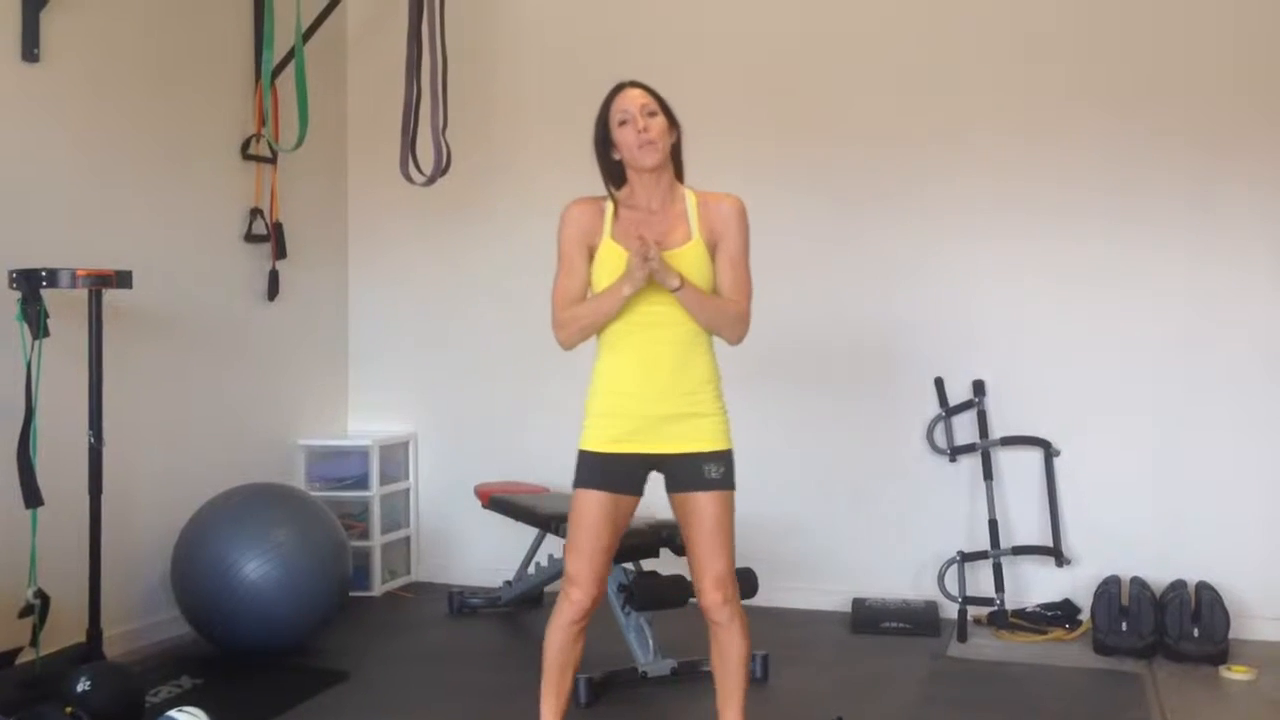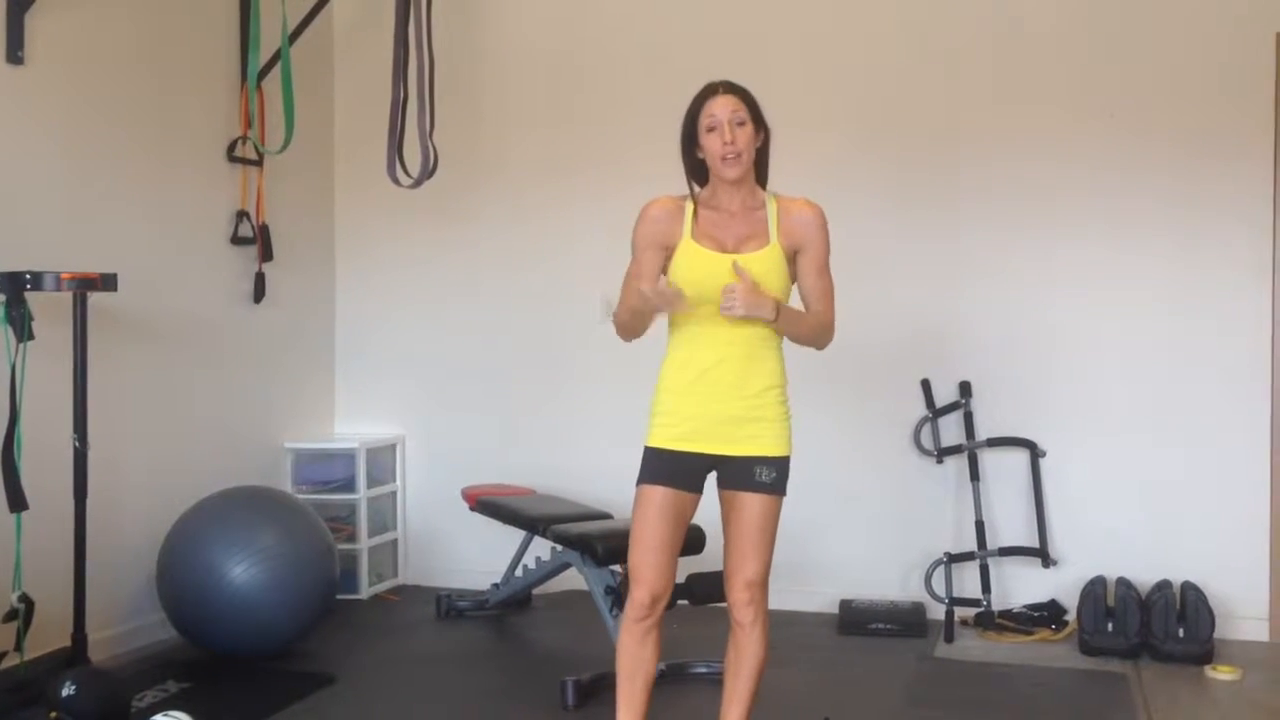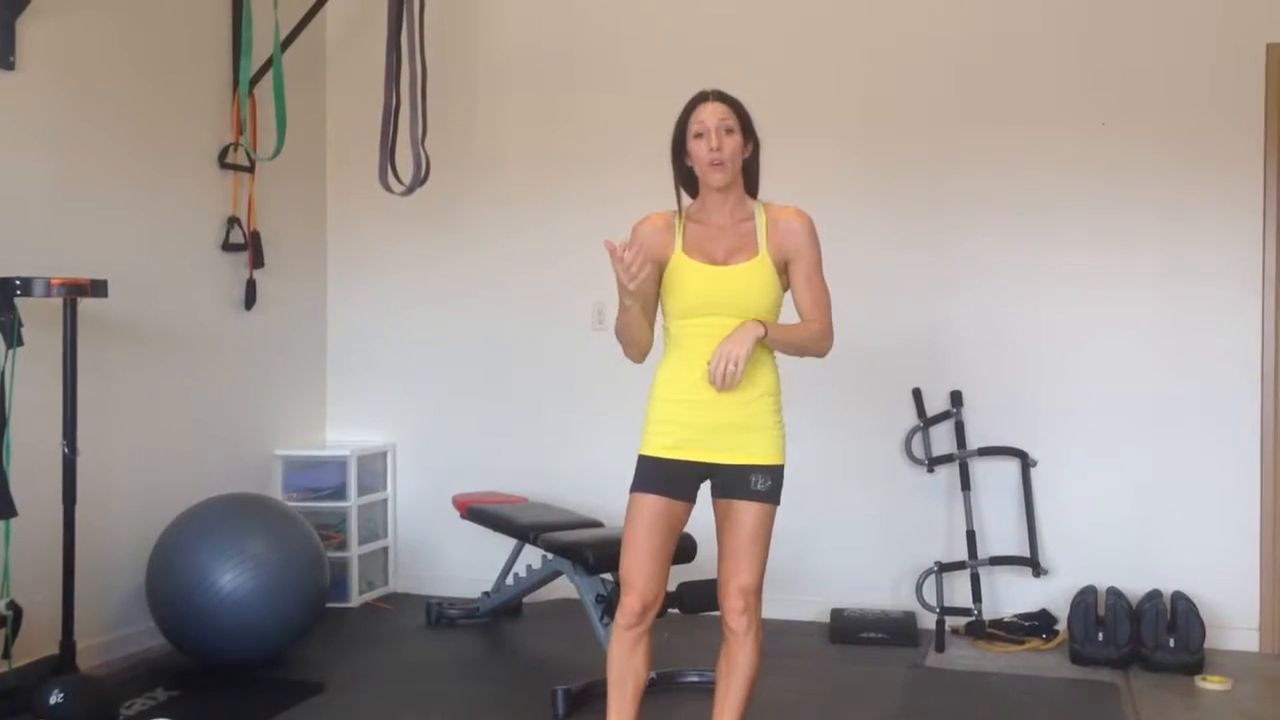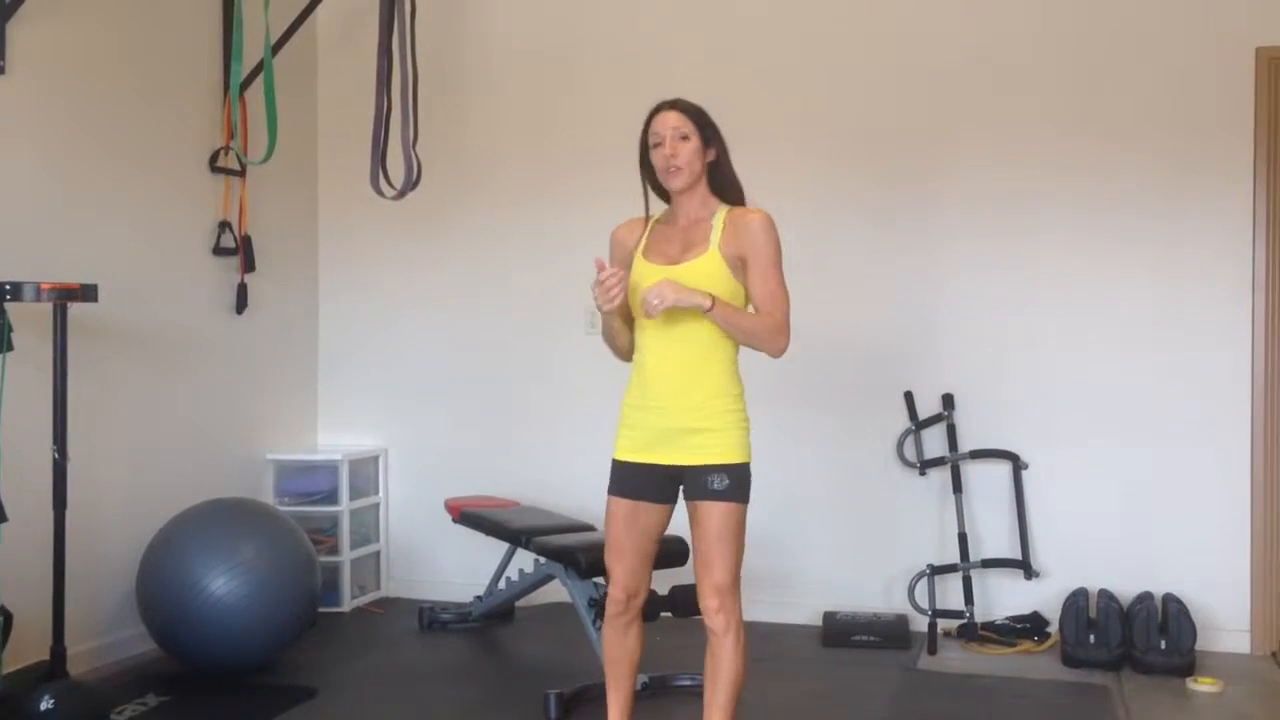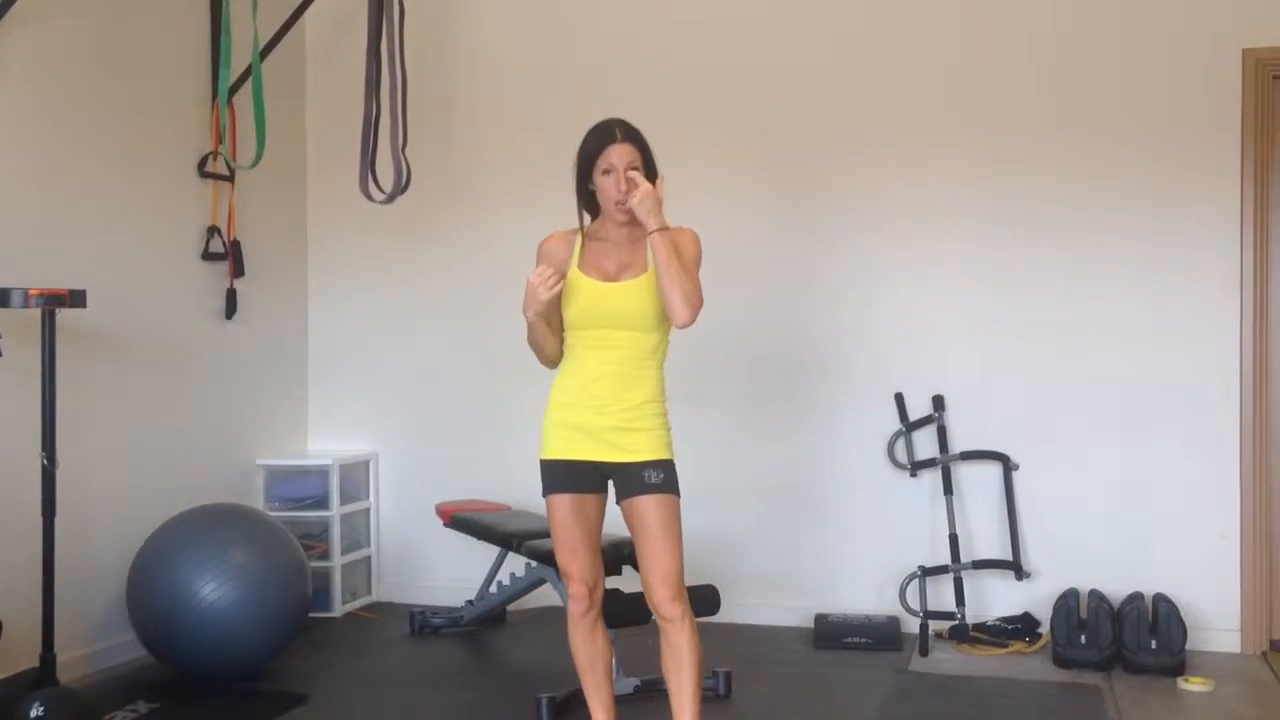
dt=1s
person 1, frame 1
left shoulder: (719, 211)
right shoulder: (585, 218)
left elbow: (736, 324)
right elbow: (565, 329)
left wrist: (672, 277)
right wrist: (631, 282)
left hip: (696, 427)
right hip: (614, 428)
left knee: (719, 597)
right knee: (578, 596)
person 1, frame 2
left shoulder: (799, 219)
right shoulder: (664, 217)
left elbow: (822, 329)
right elbow: (625, 324)
left wrist: (765, 307)
right wrist: (648, 303)
left hip: (757, 429)
right hip: (678, 425)
left knee: (748, 599)
right knee: (645, 595)
person 1, frame 3
left shoulder: (788, 228)
right shoulder: (655, 232)
left elbow: (820, 336)
right elbow: (635, 349)
left wrist: (757, 328)
right wrist: (629, 295)
left hip: (751, 439)
right hip: (672, 435)
left knee: (740, 608)
right knee: (635, 604)
person 1, frame 4
left shoulder: (747, 227)
right shoulder: (630, 236)
left elbow: (776, 337)
left wrist: (701, 299)
right wrist: (608, 308)
left hip: (714, 438)
right hip: (641, 436)
left knee: (718, 605)
right knee: (622, 596)
person 1, frame 5
left shoulder: (677, 242)
right shoulder: (559, 248)
left elbow: (685, 312)
right elbow: (549, 356)
left wrist: (653, 224)
right wrist: (533, 314)
left hip: (642, 440)
right hip: (569, 436)
left knee: (668, 599)
right knee: (582, 595)
